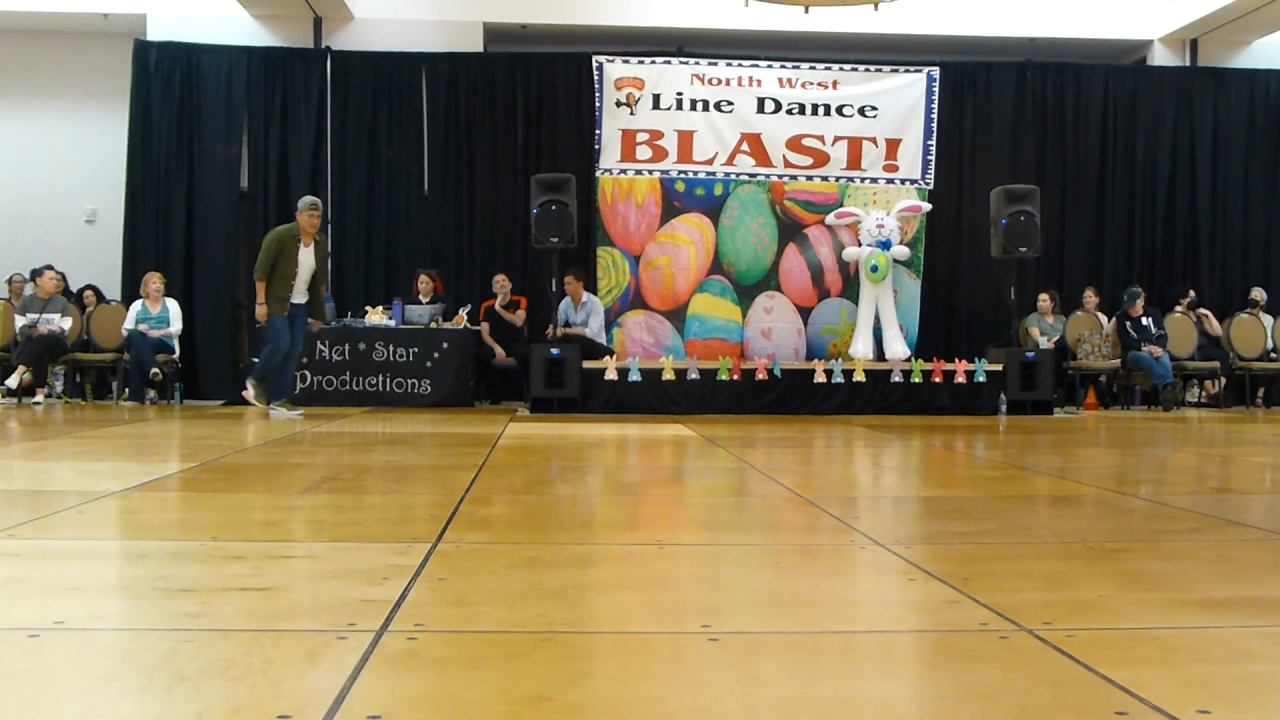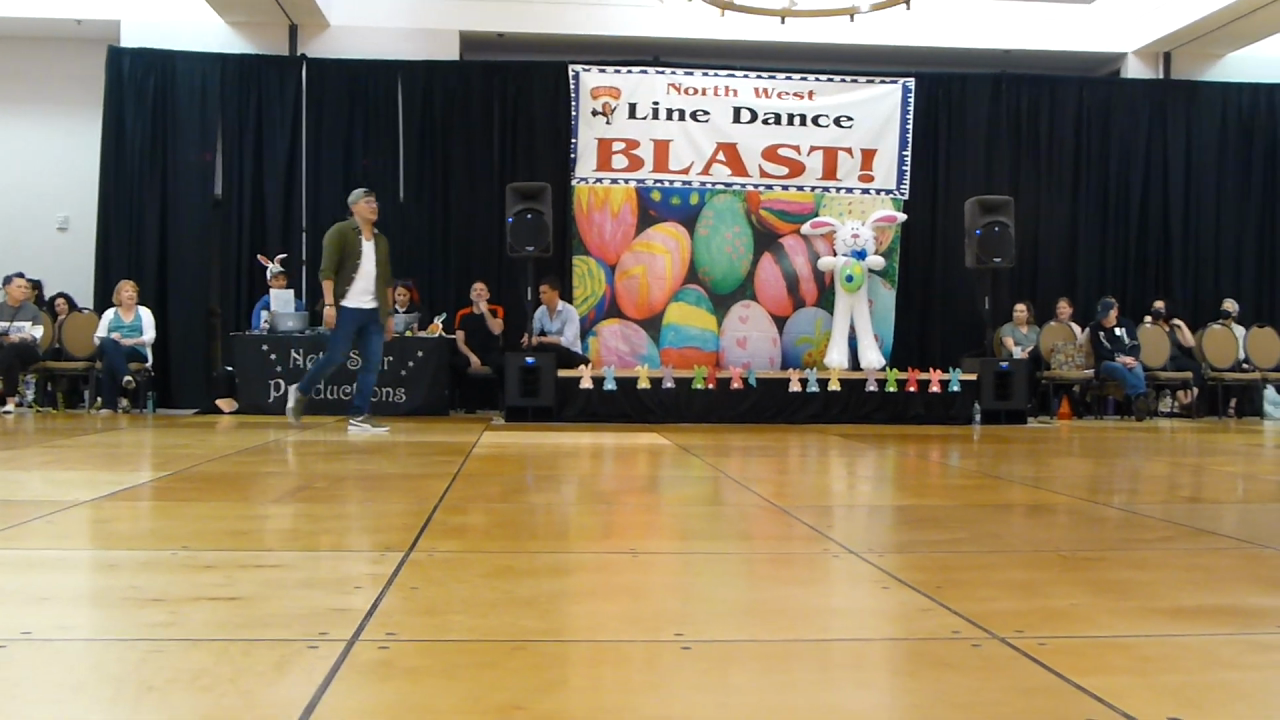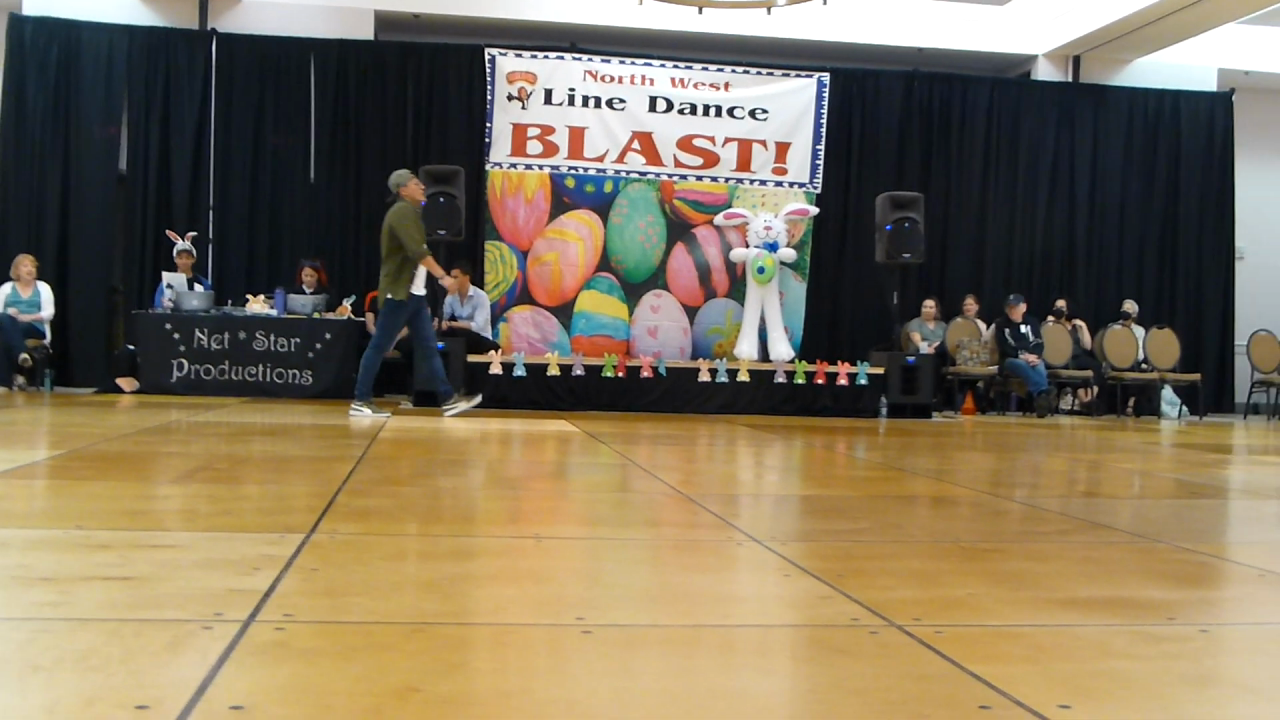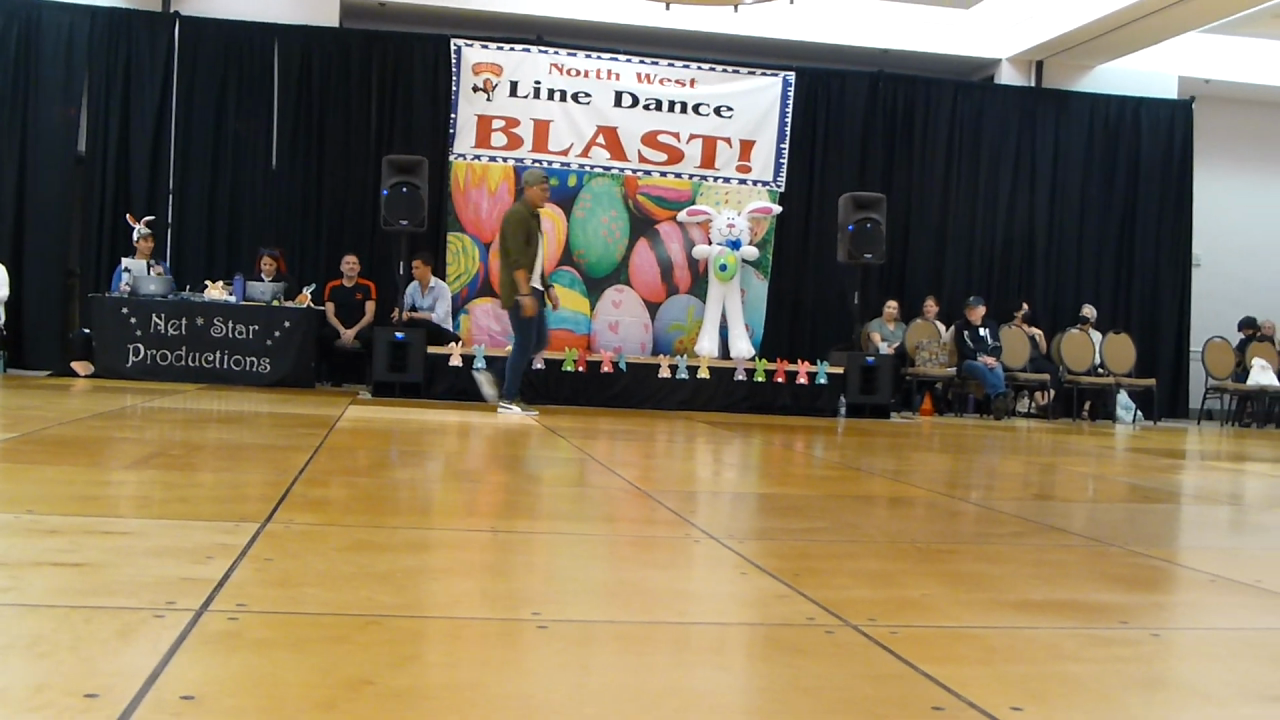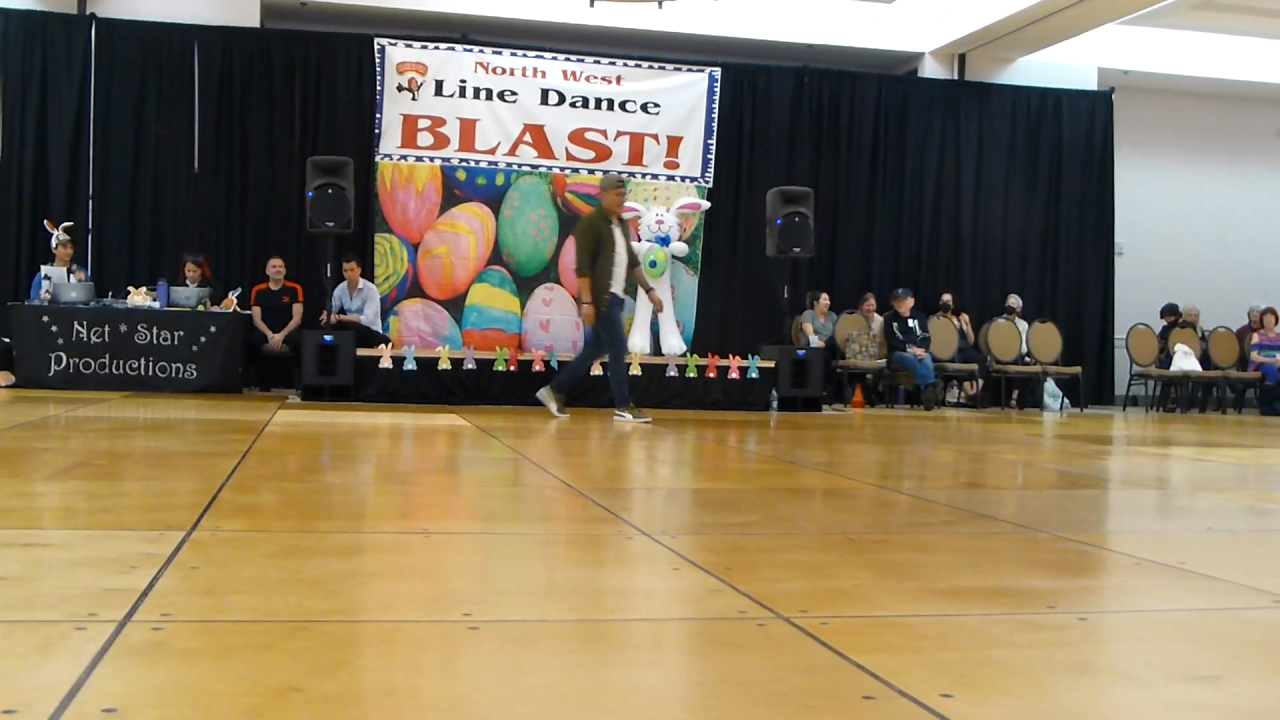
dt=1s
person 1, frame 1
left shoulder: (321, 243)
right shoulder: (279, 236)
left elbow: (322, 278)
right elbow: (261, 270)
left wrist: (318, 311)
right wrist: (261, 302)
left hip: (302, 305)
right hip: (277, 301)
left knee: (294, 352)
right knee: (279, 345)
left ankle: (279, 399)
right ankle: (256, 380)
person 1, frame 2
left shoulder: (380, 240)
right shoulder: (339, 233)
left elbow: (386, 280)
right elbow: (327, 270)
left wrist: (389, 314)
right wrist: (329, 304)
left hip: (373, 310)
right hip: (346, 307)
left knee: (373, 361)
right knee: (335, 357)
left ankle: (359, 416)
right ankle: (300, 392)
person 1, frame 3
left shoulder: (410, 213)
right shoulder: (403, 212)
right elbow: (416, 250)
right wrist: (443, 276)
left hip: (413, 292)
right hip: (398, 293)
left knee: (428, 345)
right knee: (381, 344)
left ankle: (448, 398)
right ankle: (361, 400)
person 1, frame 4
left shoulder: (531, 215)
right shoulder: (517, 215)
right elbow: (517, 259)
left wrist: (548, 287)
right wrist: (525, 294)
left hip: (533, 289)
right hip: (520, 291)
left knee: (538, 340)
right knee: (525, 343)
left ankle: (493, 378)
right ankle: (508, 399)
person 1, frame 5
left shoulder: (621, 224)
right shoulder: (591, 223)
left elbow: (632, 261)
right elbow: (583, 267)
left wrist: (649, 289)
right wrist: (587, 301)
left hip: (615, 296)
right hip: (600, 297)
left knee: (595, 350)
right knee: (617, 349)
left ankle: (555, 391)
right ankle: (623, 407)
